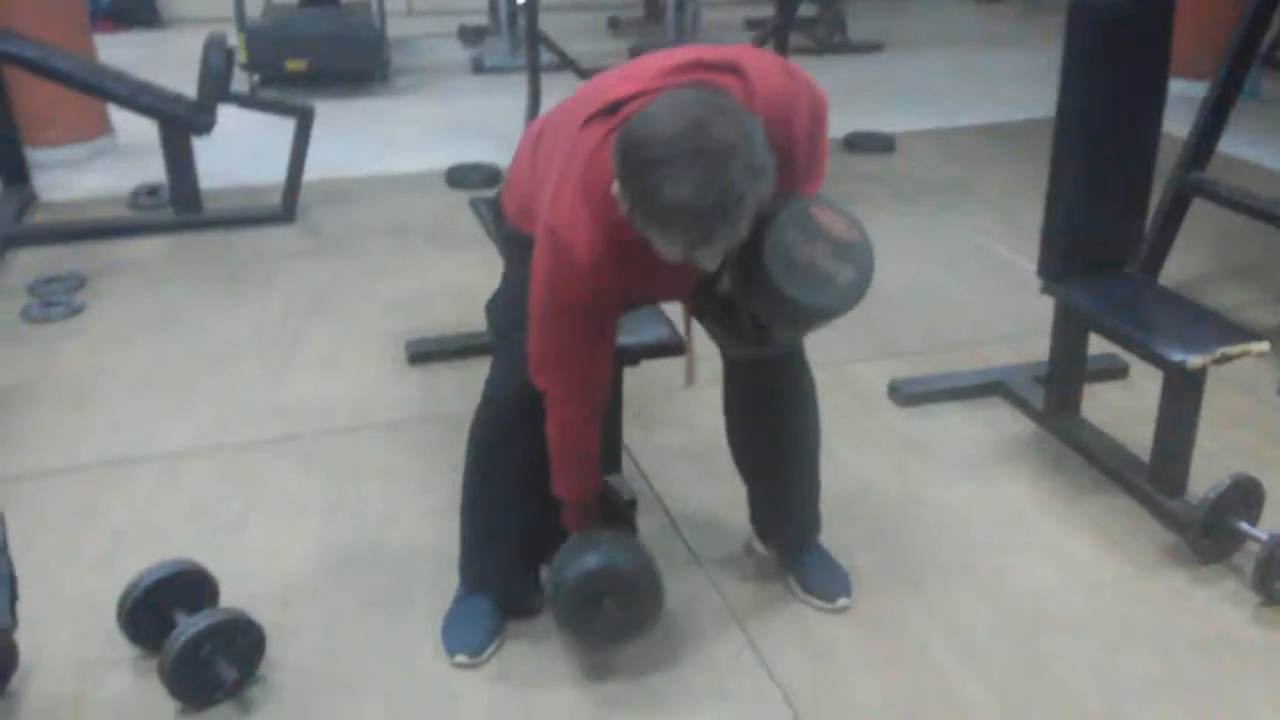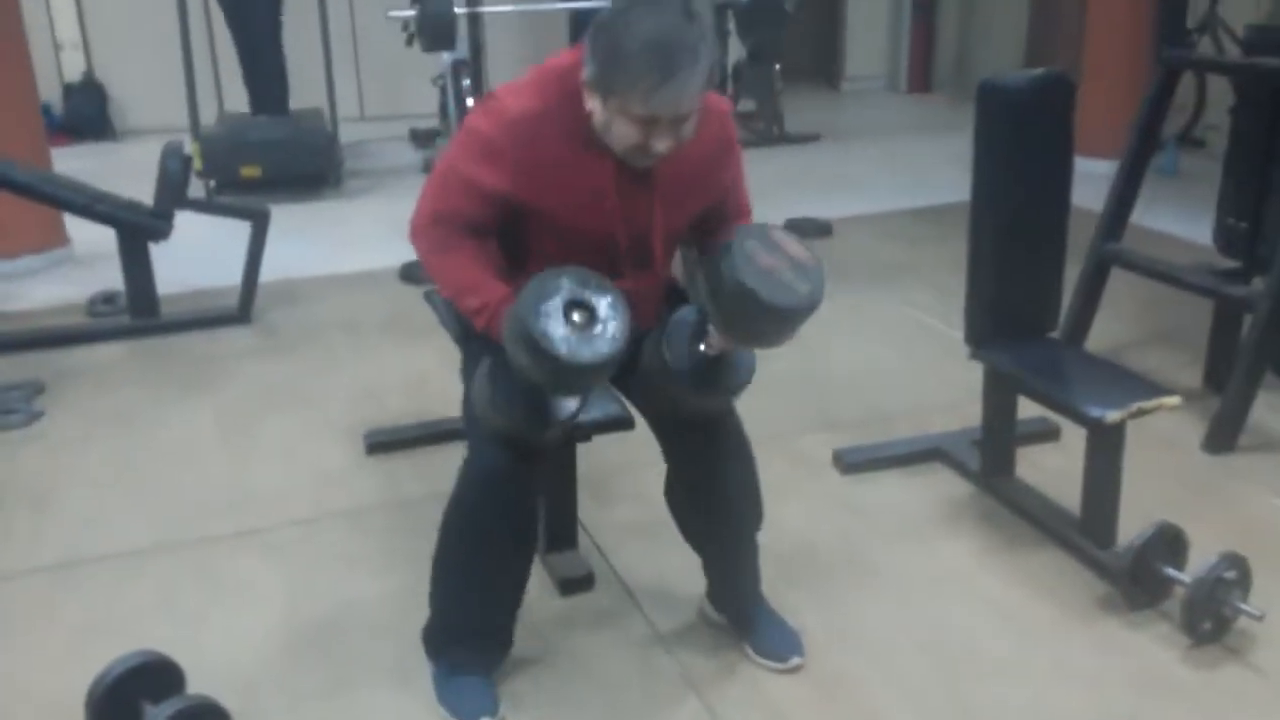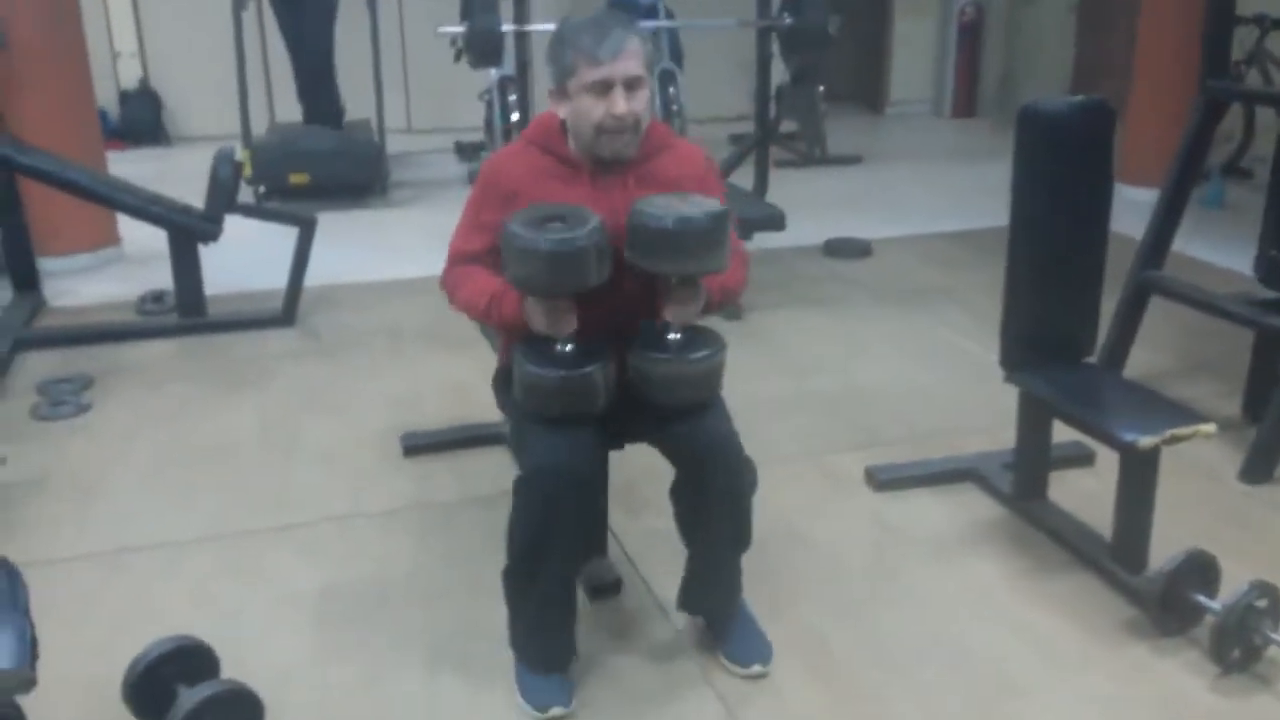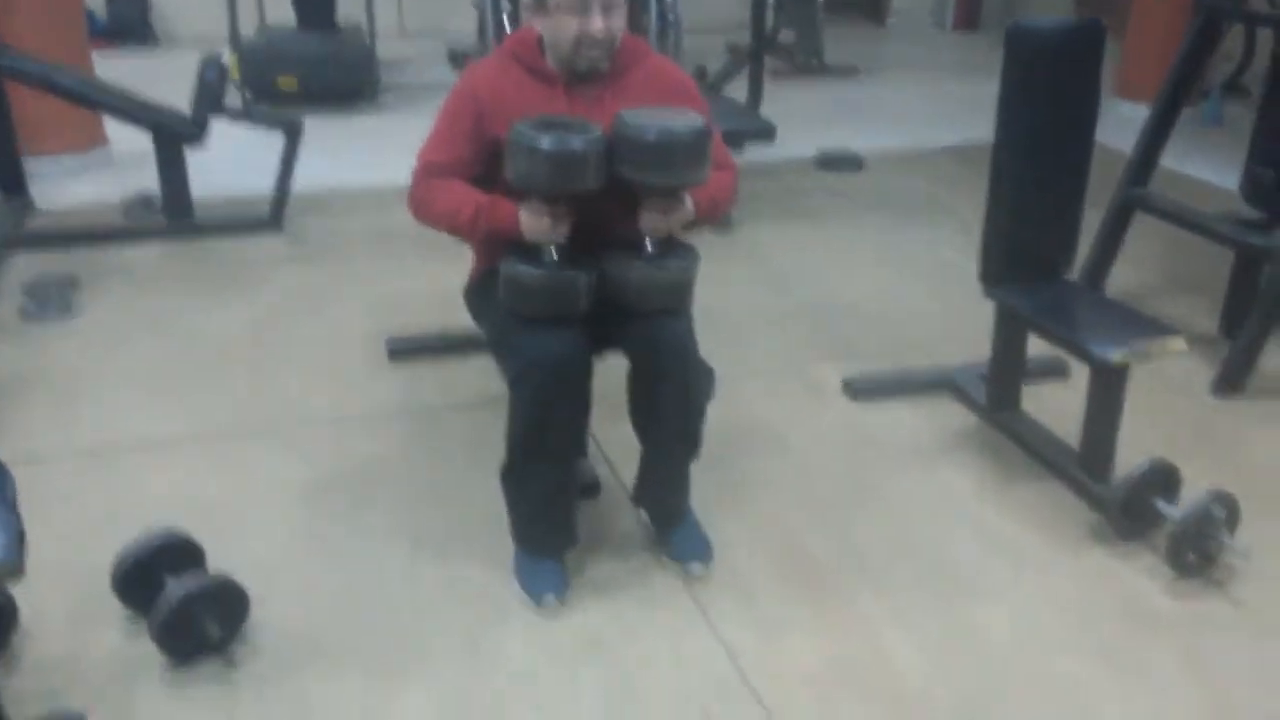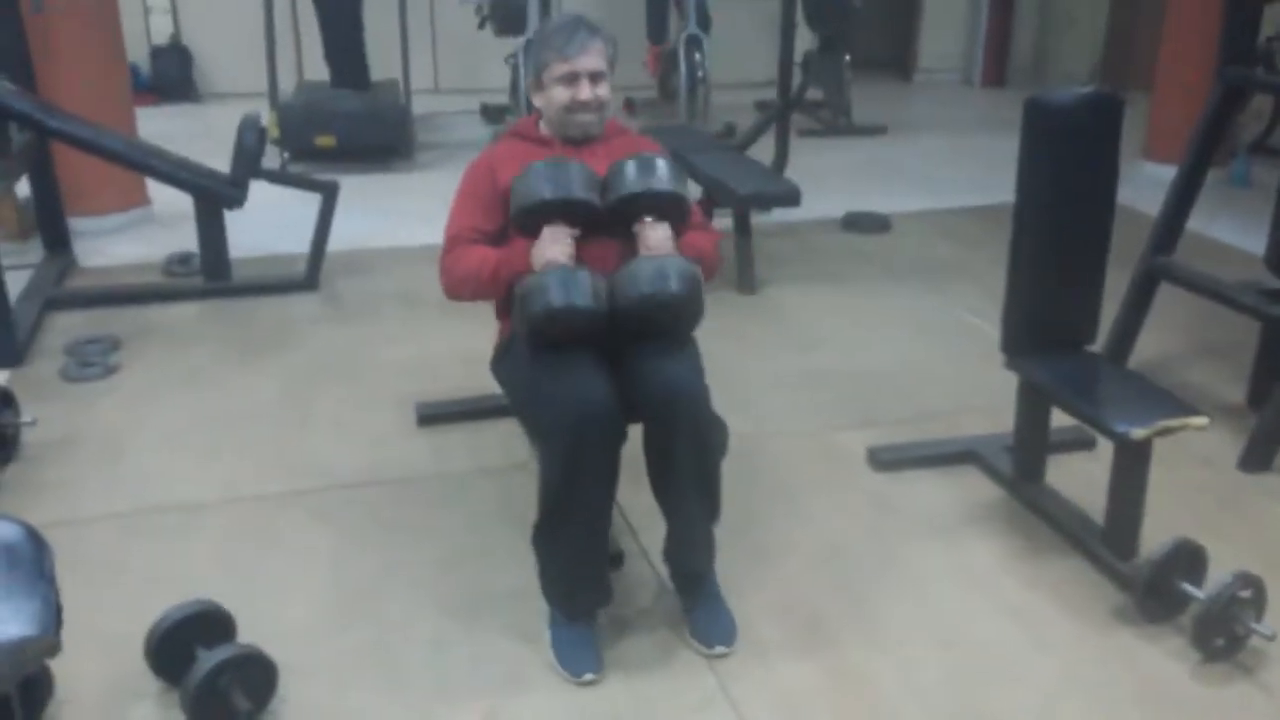
dt=1s
person 1, frame 1
left shoulder: (780, 102)
right shoulder: (576, 232)
right elbow: (571, 392)
right wrist: (583, 515)
right hip: (551, 221)
left knee: (776, 359)
right knee: (519, 392)
left ankle: (792, 536)
right ankle: (489, 583)
person 1, frame 2
left shoulder: (713, 127)
right shoulder: (518, 124)
left elbow: (727, 221)
right elbow: (438, 226)
right wrist: (504, 317)
left hip: (644, 312)
left knee: (714, 439)
right knee: (500, 471)
left ankle: (737, 599)
right ankle: (461, 652)
person 1, frame 3
left shoulder: (686, 163)
right shoulder: (514, 168)
left elbow: (729, 257)
right elbow: (463, 270)
left wrist: (703, 290)
right wrist: (520, 308)
left knee: (717, 455)
right knee: (559, 470)
left ankle: (719, 604)
right ankle: (539, 649)
person 1, frame 4
left shoulder: (662, 78)
right shoulder: (490, 82)
left elbow: (719, 172)
right elbow: (431, 187)
left wrist: (687, 206)
right wrist: (512, 218)
left knee: (672, 346)
right knee: (550, 357)
left ankle: (668, 503)
right ankle: (539, 534)
person 1, frame 5
left shoulder: (643, 153)
right shoulder: (500, 162)
left elbow: (706, 245)
right elbow: (457, 270)
left wrist: (676, 248)
right wrist: (526, 259)
left knee: (683, 399)
right knee: (586, 411)
left ankle: (694, 570)
right ankle: (570, 598)
